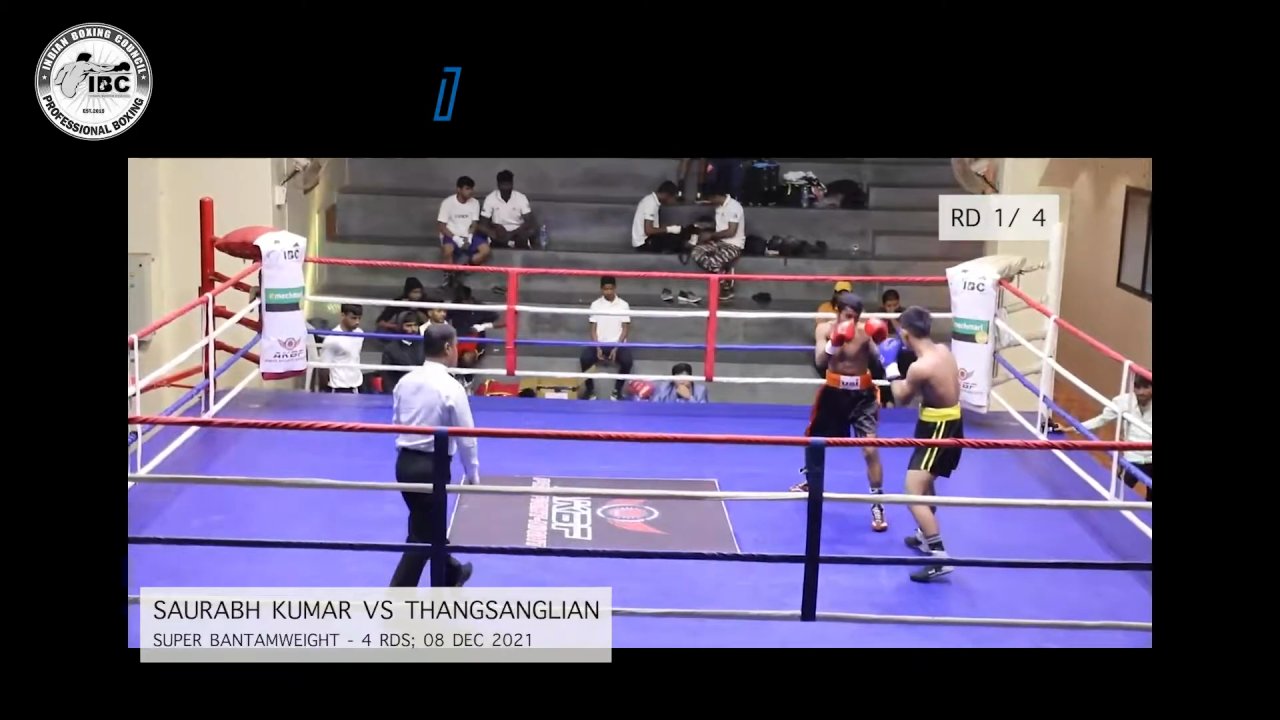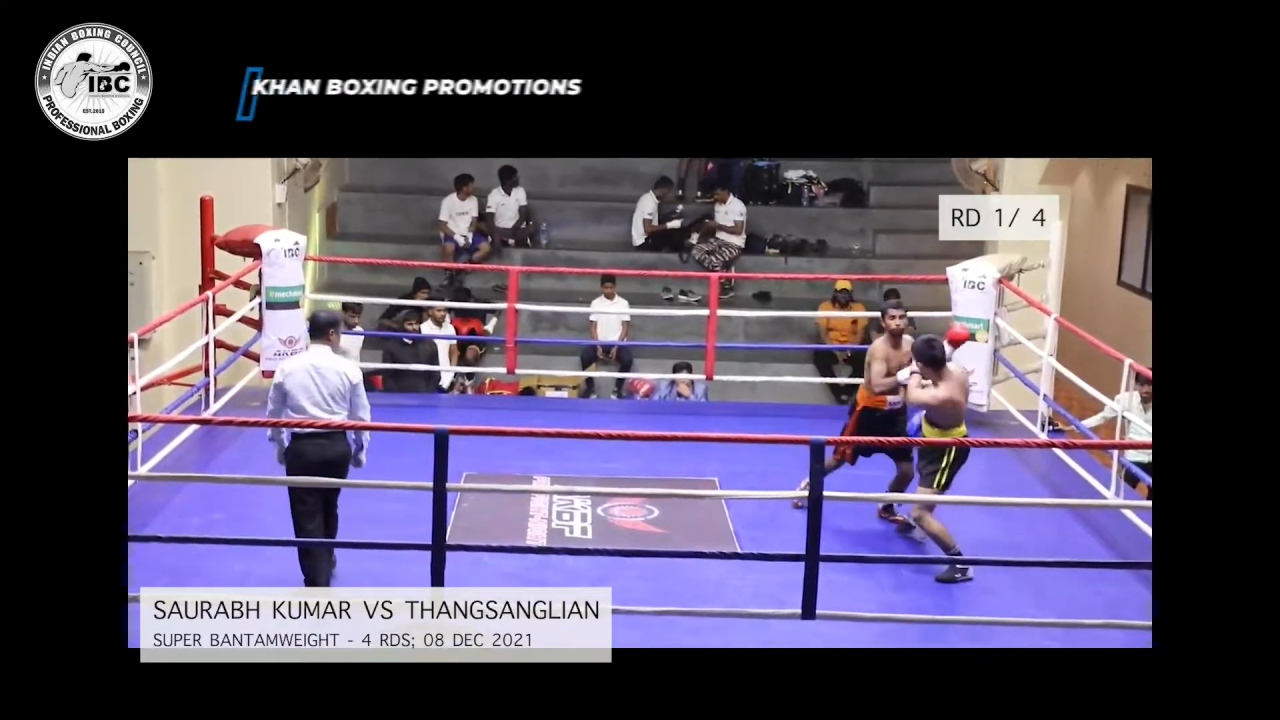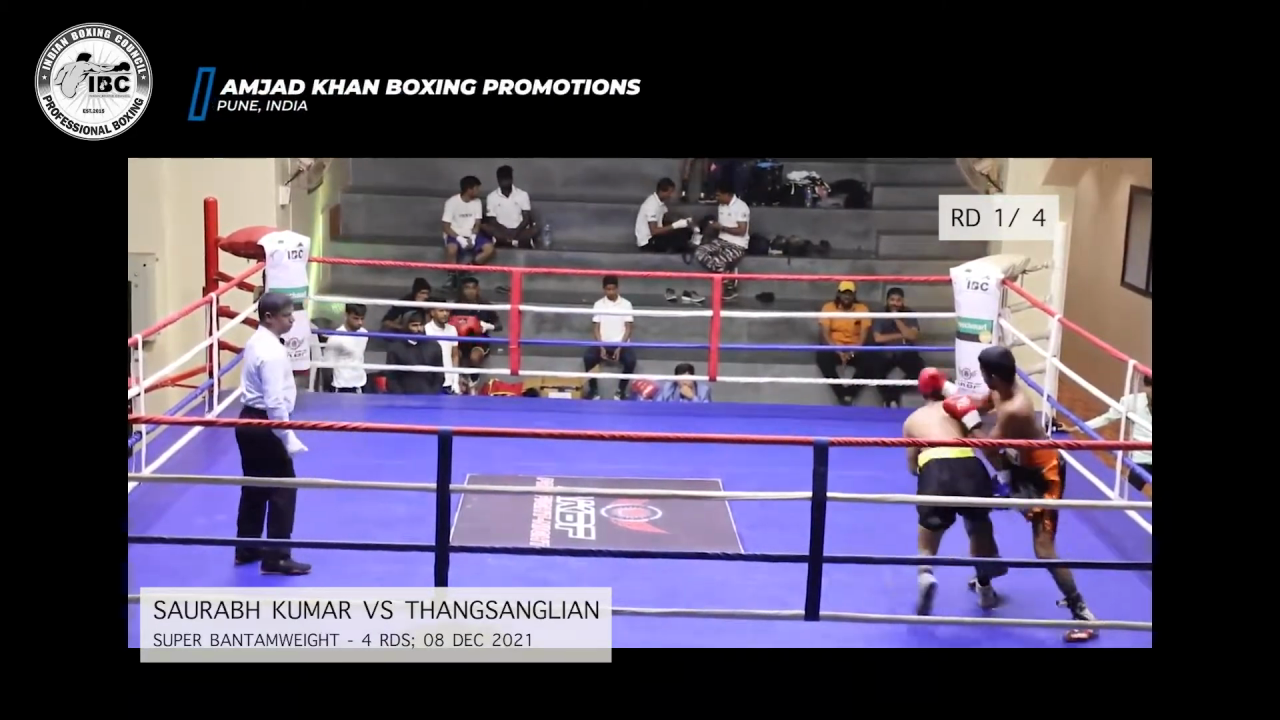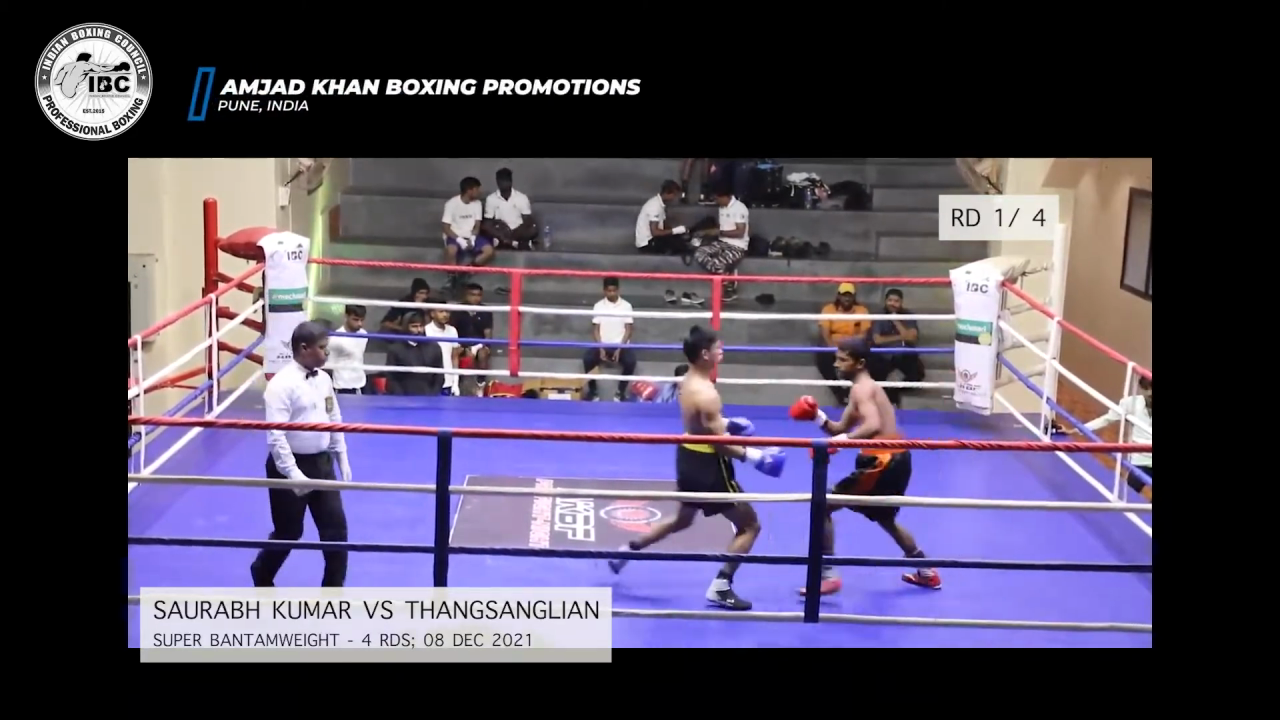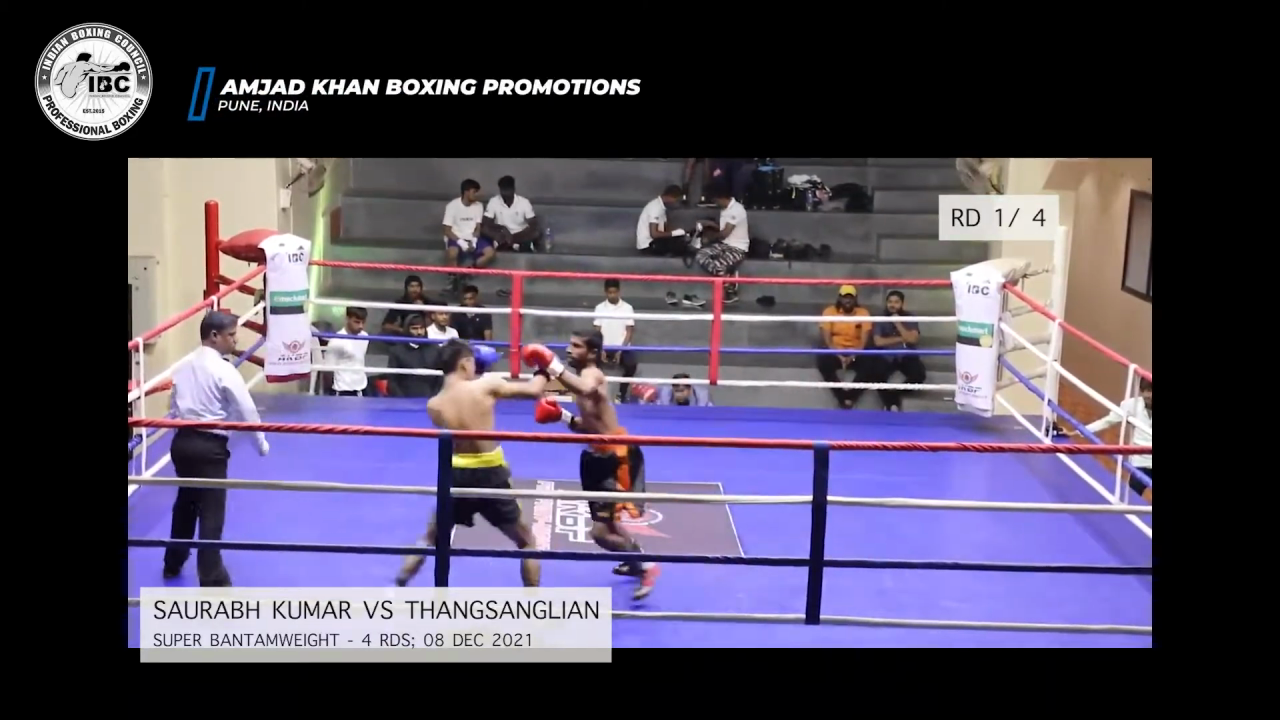
dt=1s
person 1, frame 1
left shoulder: (405, 381)
right shoulder: (451, 388)
right elbow: (465, 437)
right wrist: (472, 473)
left hip: (405, 462)
right hip: (430, 467)
left knee: (431, 526)
right knee: (423, 537)
left ankle: (451, 575)
person 1, frame 2
left shoulder: (288, 368)
right shoulder: (347, 369)
left elbow: (274, 413)
right elbow: (361, 415)
left wrist: (280, 444)
right wrist: (360, 450)
left hip: (302, 448)
right hip: (337, 446)
left knee: (307, 518)
right knee: (328, 511)
left ankle: (317, 585)
right ankle: (325, 564)
person 1, frame 3
left shoulder: (257, 341)
right shoulder: (272, 351)
right elbow: (275, 401)
left wrist: (284, 431)
right wrist: (289, 438)
left hip: (249, 420)
right hip: (265, 424)
left knee: (254, 488)
right knee: (282, 489)
left ankle: (247, 548)
right ankle: (276, 557)
person 1, frame 4
left shoulder: (324, 380)
right shoulder: (281, 385)
left elbow: (335, 420)
right elbow: (275, 435)
left wrist: (342, 458)
right wrist: (293, 474)
left hip: (321, 463)
right hip: (290, 467)
left knee: (336, 526)
right knee: (288, 531)
left ankle: (334, 589)
right ankle: (262, 578)
person 1, frame 5
left shoulder: (185, 366)
right shoulder: (223, 370)
left elbow: (174, 408)
right elbow: (246, 412)
right wrist: (261, 442)
left hip: (182, 442)
right hip: (208, 447)
left knee: (186, 503)
right knee: (211, 514)
left ankle: (174, 562)
right ankle: (213, 582)
person 2, frame 1
left shoulder: (919, 367)
right shoulder: (944, 351)
left elbow: (901, 398)
left wrist: (890, 364)
left hip: (937, 430)
right hip: (949, 425)
left knee: (913, 494)
right knee: (925, 485)
left ankle: (939, 556)
right ankle: (925, 537)
person 2, frame 2
left shoulder: (935, 398)
right shoulder: (957, 370)
left elbow: (911, 397)
left wrist: (911, 373)
left hip: (947, 450)
right hip: (938, 441)
left knee: (920, 514)
right knee: (919, 475)
left ankle: (960, 563)
right ankle: (925, 529)
person 2, frame 3
left shoulder: (912, 421)
left elbow: (912, 468)
left hip: (934, 474)
right hip: (969, 469)
left knee: (926, 549)
right knee: (979, 531)
left ankle: (926, 579)
right ankle: (985, 589)
person 2, frame 4
left shoulder: (691, 381)
right shoulder: (706, 395)
right elbow: (720, 442)
left wrist: (727, 423)
right wrist: (754, 455)
left hip: (690, 457)
right hip: (708, 465)
left knee: (682, 520)
right knee: (750, 527)
left ankle: (627, 552)
right ankle: (720, 587)
person 2, frame 5
left shoulder: (433, 406)
right shoulder: (486, 385)
right elbow: (533, 390)
right wrist: (544, 374)
left hip: (456, 476)
right hip: (490, 475)
left knee: (431, 538)
right knee: (526, 541)
person 3, frame 1
left shoulder: (866, 332)
right shoulder: (825, 329)
right elbow: (820, 363)
right wrist: (834, 342)
left hip: (862, 394)
right hip: (834, 392)
left knee: (870, 450)
right knee: (813, 441)
left ankle: (877, 505)
right ankle: (812, 483)
person 3, frame 2
left shoulder: (909, 343)
right shoulder: (879, 349)
right elbow: (878, 387)
left hip: (895, 411)
right hip: (870, 409)
left knee: (907, 470)
right knee: (840, 458)
left ankle: (887, 507)
right ankle: (810, 484)
person 3, frame 3
left shoulder: (1014, 409)
right shoulder: (1001, 394)
left elbow: (988, 447)
right elbow: (978, 405)
left wrist: (970, 419)
left hip: (1042, 474)
right hip: (1021, 467)
left knee: (1043, 551)
left ankle: (1082, 613)
person 3, frame 4
left shoulder: (861, 389)
right shoulder: (864, 389)
left elbow: (873, 427)
right elbow: (839, 428)
left wrist: (840, 440)
right wrist: (817, 415)
left hip: (882, 462)
right hip: (896, 459)
right knee: (884, 518)
left ankle: (828, 576)
right ankle: (926, 572)
person 3, frame 5
left shoulder: (592, 376)
right shoulder: (578, 377)
left elbow: (585, 389)
left wrist: (551, 364)
right wrist: (564, 416)
left hip: (617, 457)
right hip: (596, 456)
left knee: (602, 532)
right knee: (604, 523)
left ankle: (645, 565)
right ankle: (636, 563)
